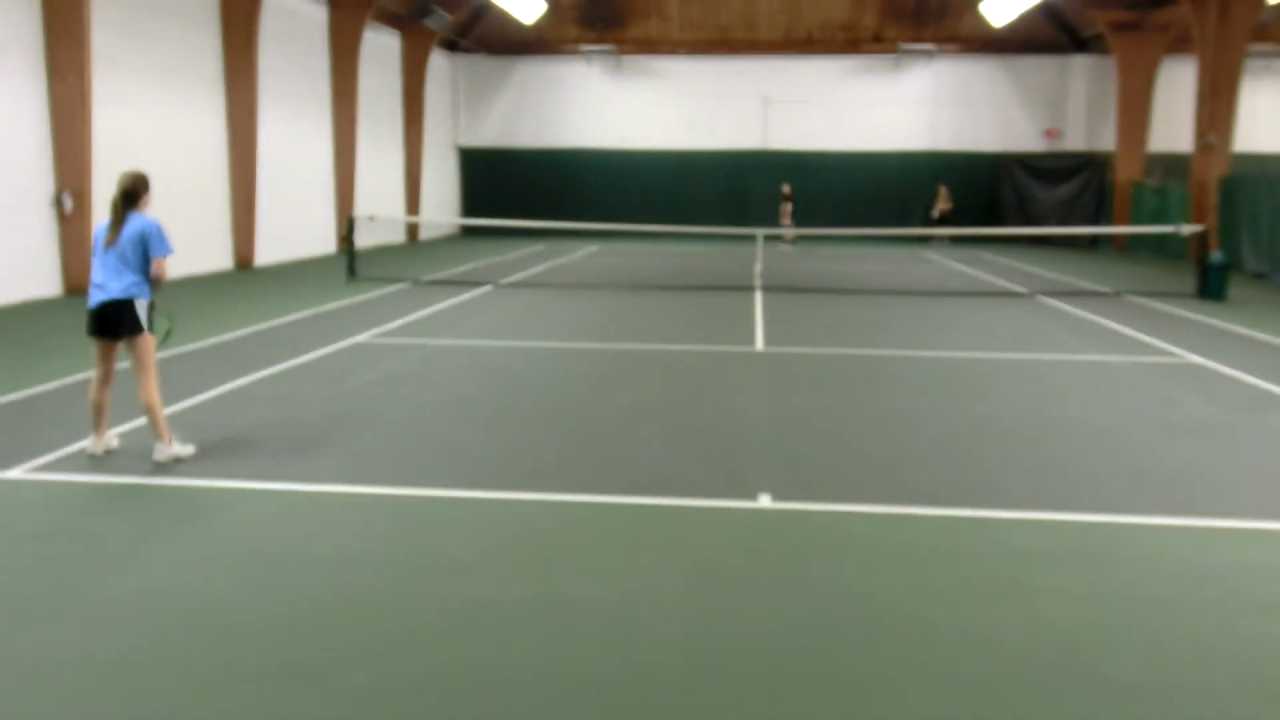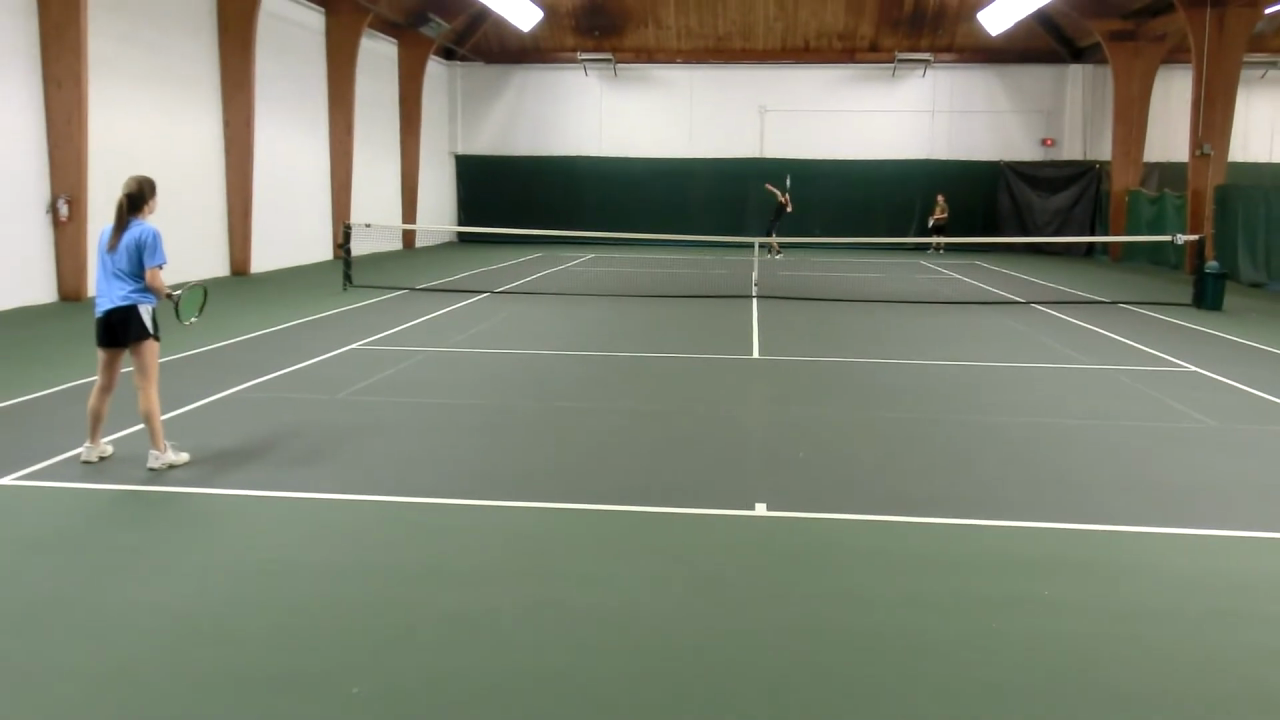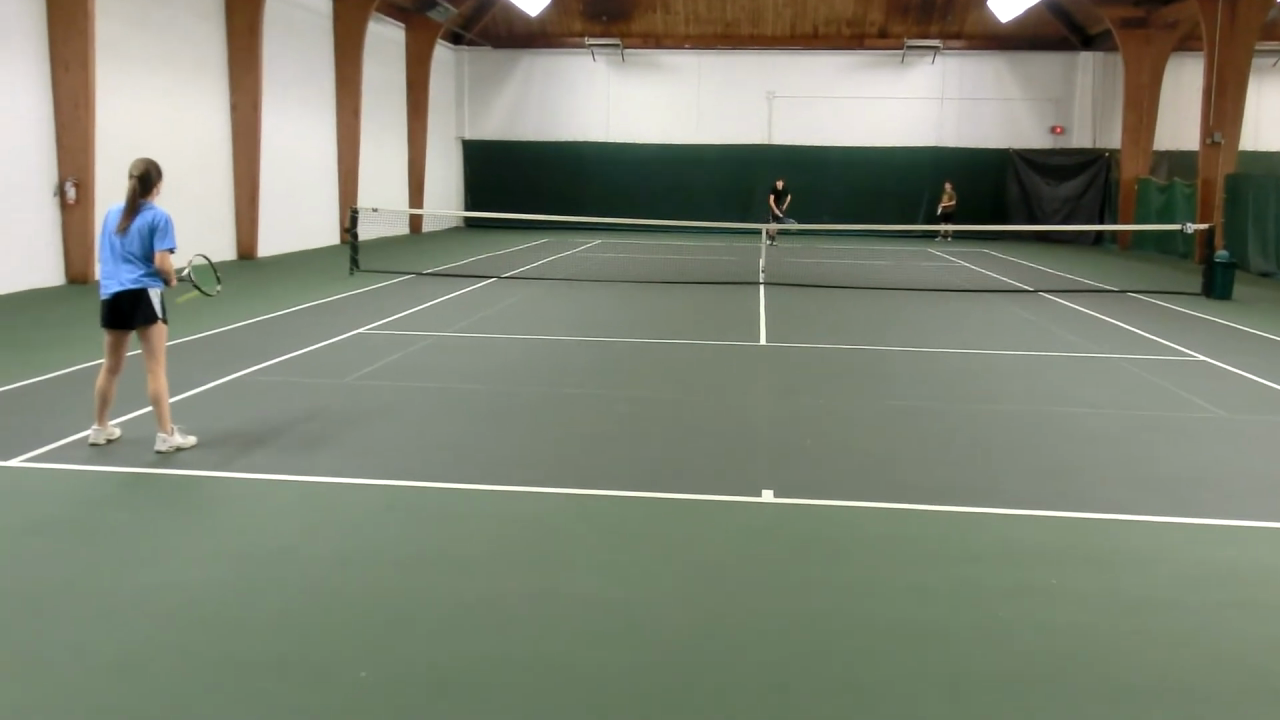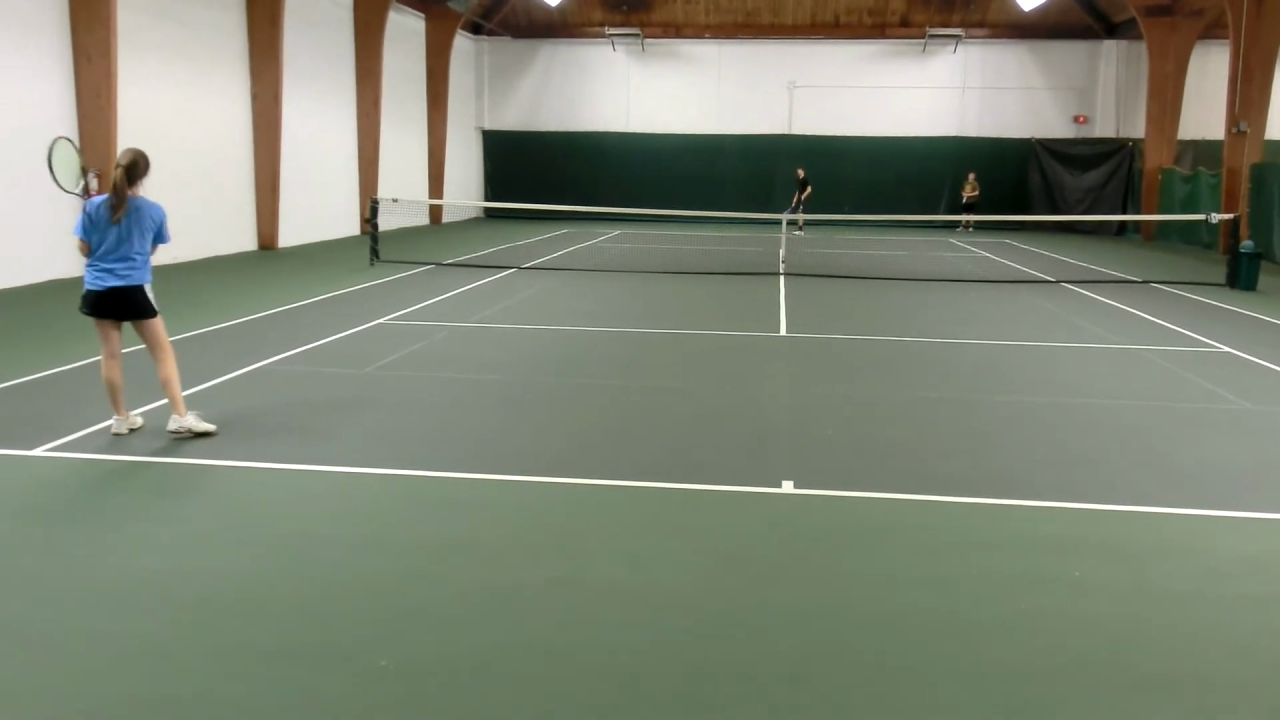
dt=1s
person 1, frame 1
left shoulder: (103, 227)
right shoulder: (148, 225)
left elbow: (97, 267)
right elbow: (158, 272)
right wrist: (148, 288)
left hip: (99, 304)
right hip: (128, 303)
left knee: (102, 375)
right knee: (147, 377)
left ankle: (98, 438)
right ankle: (164, 443)
person 1, frame 2
left shoulder: (108, 232)
right shoulder: (147, 233)
right elbow: (152, 280)
right wrist: (165, 292)
left hip: (105, 312)
right hip: (135, 311)
left knee: (104, 383)
right knee: (147, 385)
left ankle: (92, 445)
right ankle: (159, 451)
person 1, frame 3
left shoulder: (112, 213)
right shoulder: (159, 218)
left elbow: (102, 257)
right elbow: (162, 263)
right wrist: (171, 278)
left hip: (111, 296)
right hip: (143, 295)
left knee: (110, 366)
right knee: (156, 368)
left ankle: (100, 428)
right ankle: (166, 434)
person 1, frame 4
left shoulder: (93, 206)
right shoulder: (154, 211)
left elbow: (84, 249)
left hip: (100, 289)
right hip: (135, 289)
left knee: (111, 355)
right knee: (163, 353)
left ankle: (121, 418)
right ankle: (180, 415)
